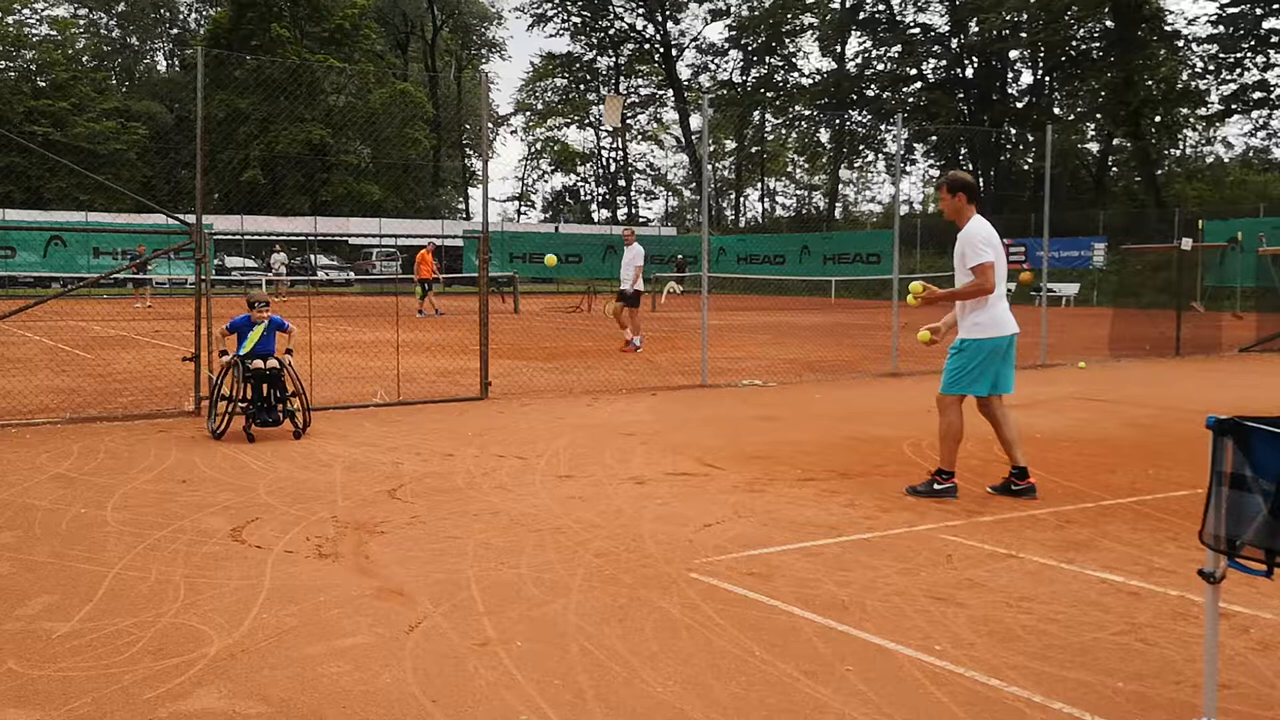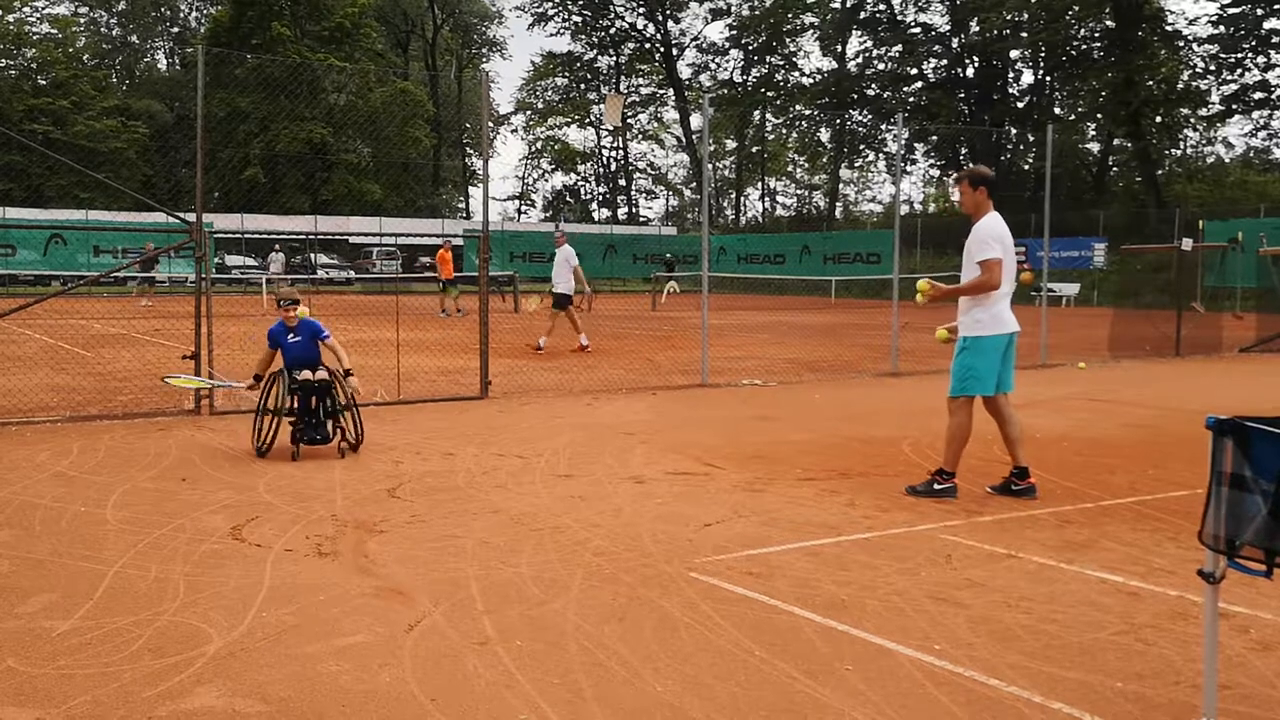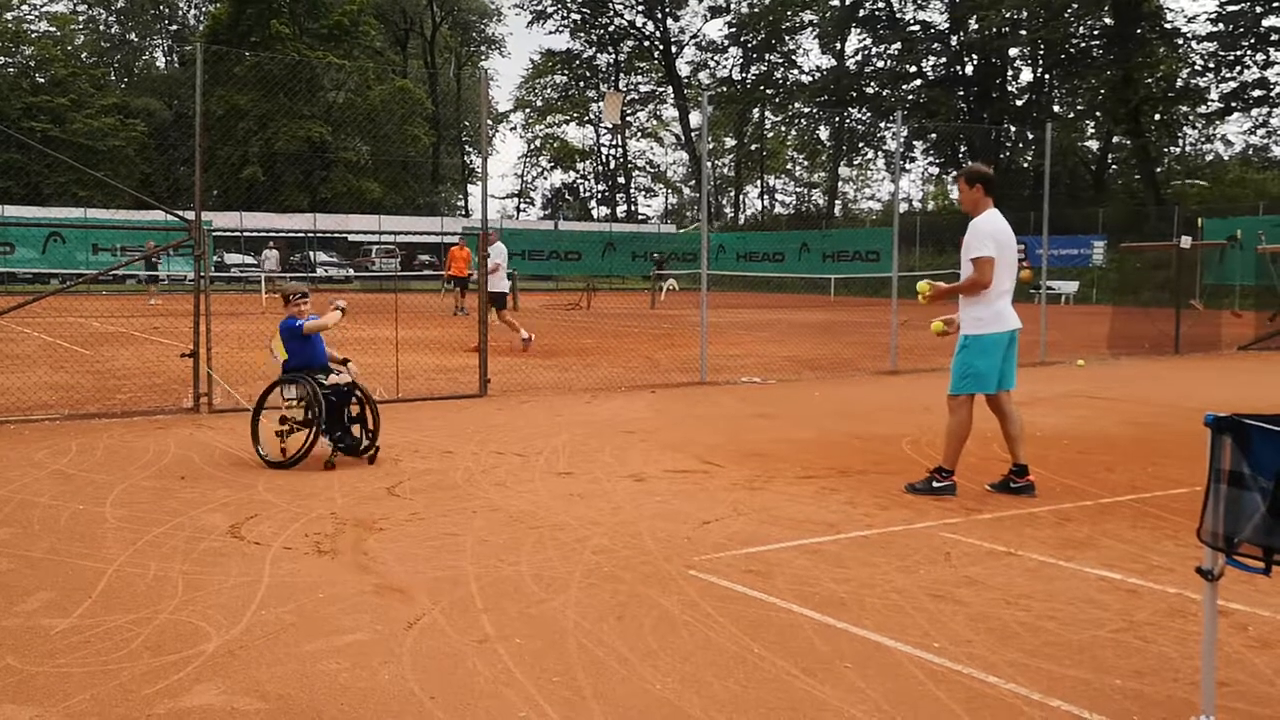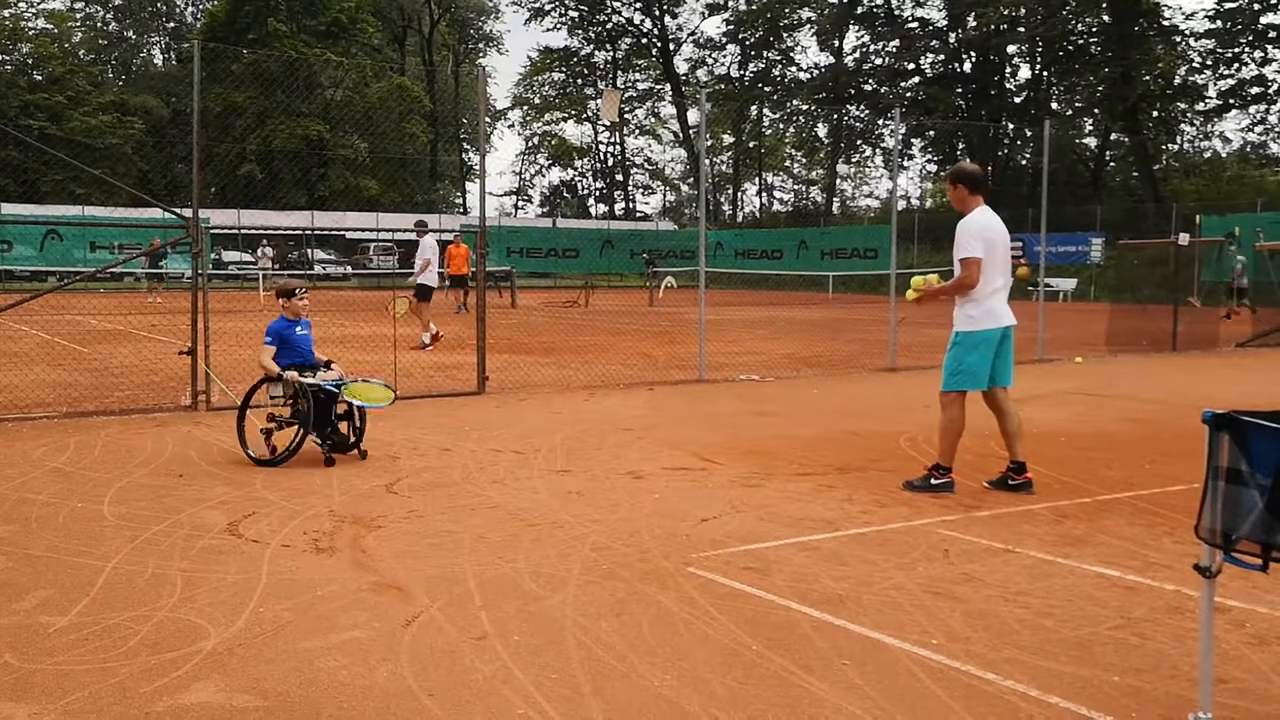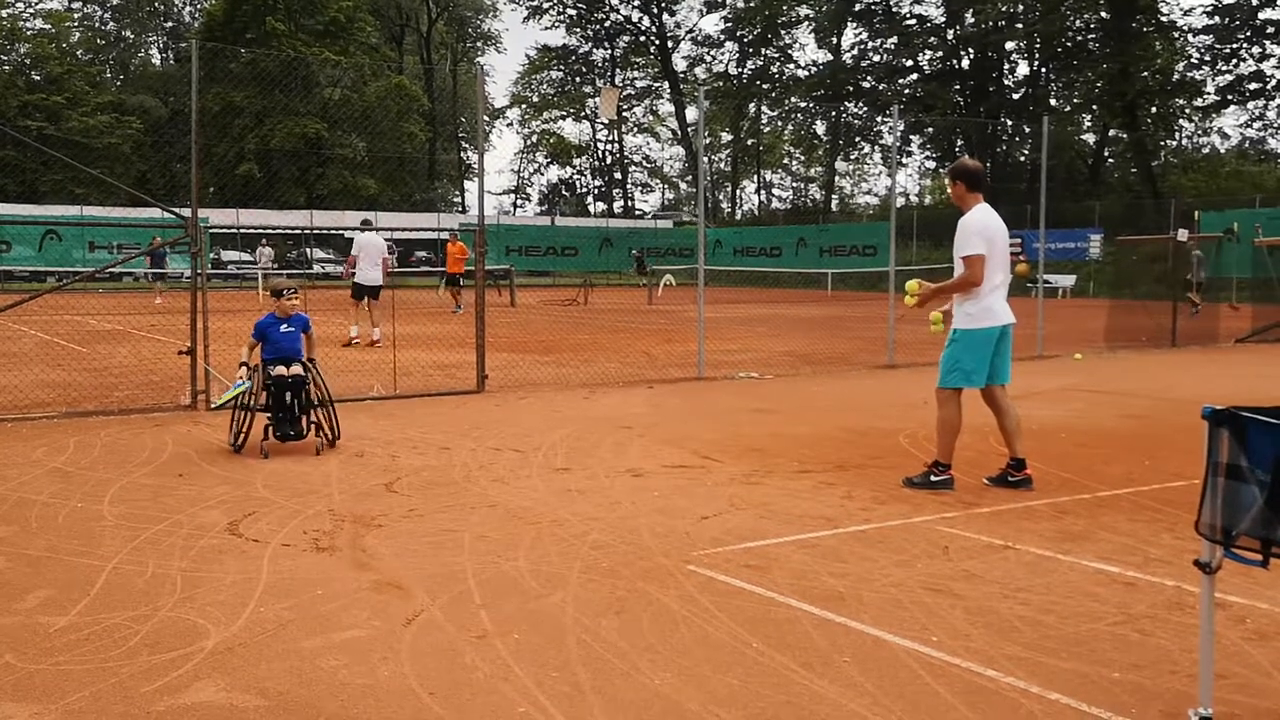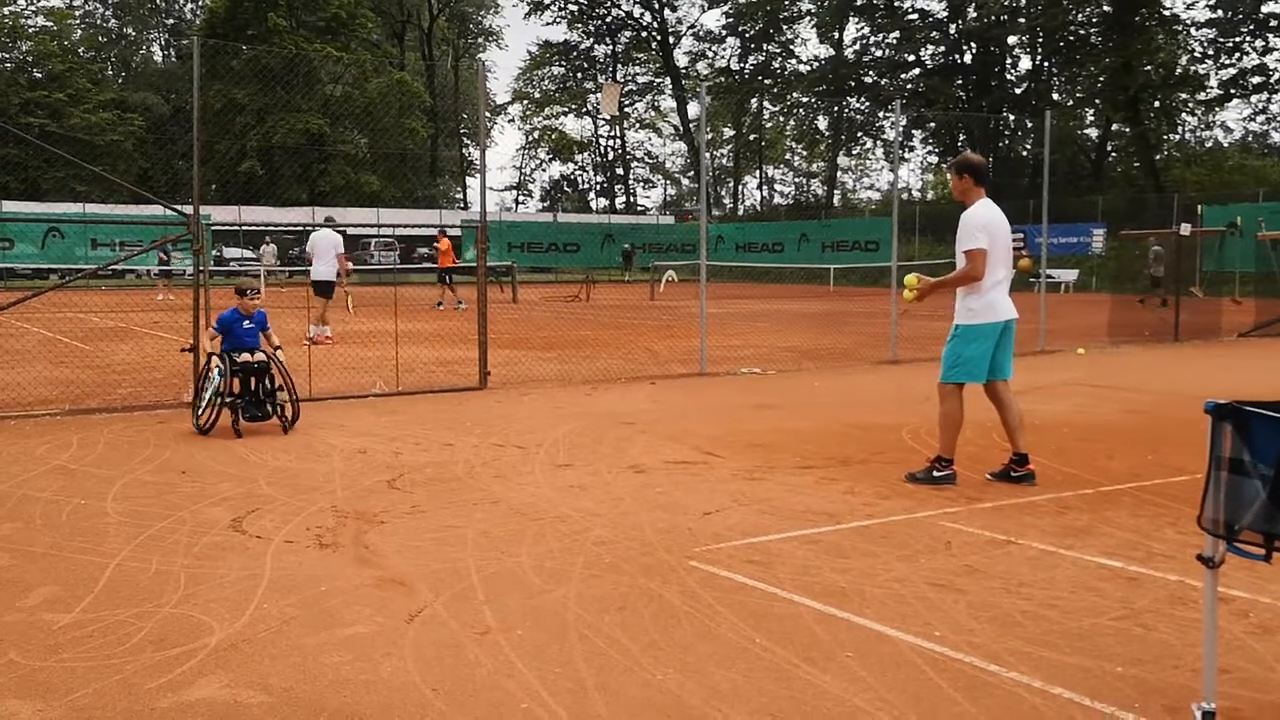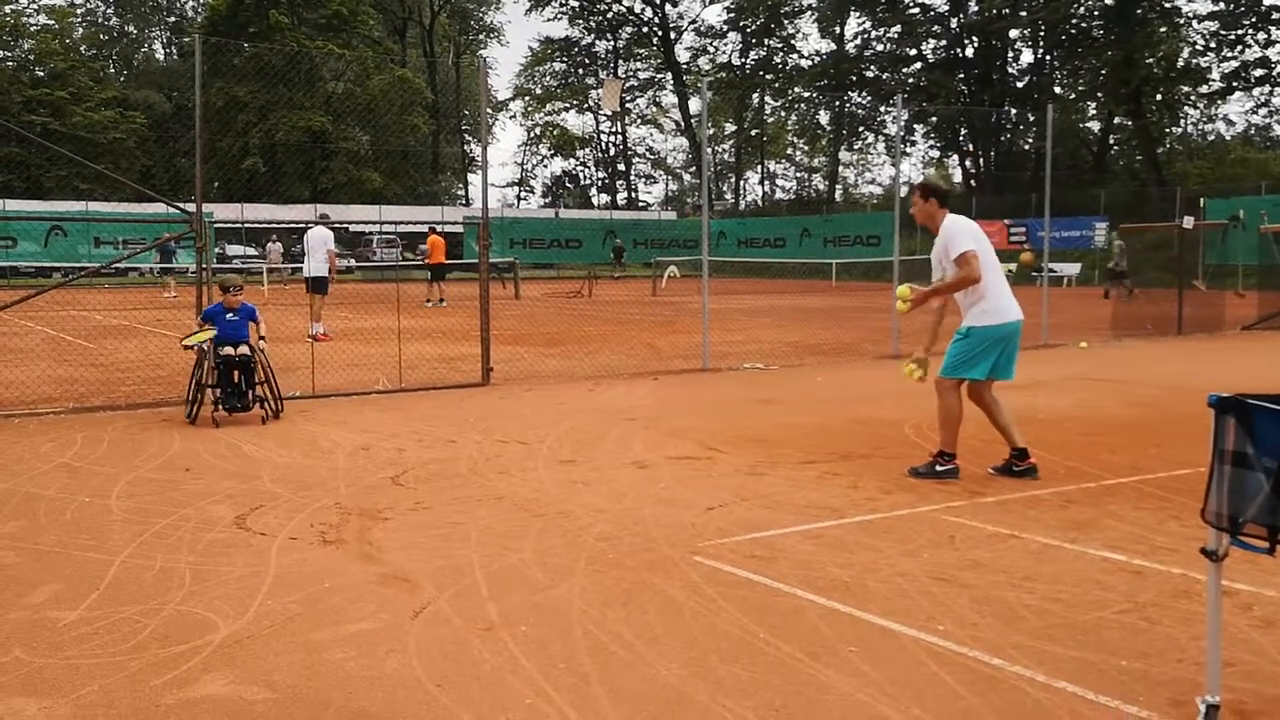
dt=0.7s
person 1, frame 1
left shoulder: (973, 232)
right shoulder: (975, 231)
left elbow: (986, 285)
left wrist: (941, 295)
right wrist: (945, 324)
left hip: (981, 334)
right hip: (999, 331)
left knee: (948, 400)
right knee: (991, 403)
left ankle: (945, 479)
right ankle: (1020, 478)
person 1, frame 2
left shoulder: (985, 227)
right shoulder: (993, 226)
left elbow: (991, 280)
left wrist: (947, 291)
right wrist: (962, 321)
left hip: (983, 332)
right hip: (997, 328)
left knee: (959, 402)
right knee: (997, 401)
left ankle: (945, 479)
right ankle: (1021, 478)
person 1, frame 3
left shoulder: (981, 224)
right shoulder: (999, 223)
left elbow: (983, 280)
left wrist: (946, 290)
right wrist: (961, 317)
left hip: (984, 329)
right hip: (1001, 325)
left knee: (959, 399)
right knee: (1000, 398)
left ankle: (944, 477)
right ankle: (1020, 475)
person 1, frame 4
left shoulder: (970, 224)
right shoulder: (995, 221)
left elbow: (970, 279)
left wrist: (936, 290)
right wrist: (944, 288)
left hip: (977, 324)
right hip: (1000, 320)
left knee: (952, 396)
right knee: (997, 395)
left ankle: (942, 473)
right ankle: (1018, 472)
person 1, frame 5
left shoulder: (971, 221)
right shoulder: (993, 219)
left elbow: (974, 277)
left wrist: (935, 290)
right wrist: (954, 303)
left hip: (975, 323)
right hip: (998, 319)
left knee: (948, 392)
right knee: (995, 392)
left ankle: (941, 471)
right ankle: (1018, 469)
person 1, frame 6
left shoulder: (973, 216)
right shoulder: (996, 214)
left elbow: (974, 271)
left wrist: (934, 284)
left hip: (978, 318)
right hip: (1001, 314)
left knee: (949, 388)
right knee: (998, 387)
left ankle: (943, 466)
right ankle: (1020, 463)
person 1, frame 7
left shoulder: (954, 227)
right shoulder: (940, 244)
left elbow: (972, 275)
right elbow: (939, 304)
left wrist: (926, 292)
right wrist: (925, 348)
left hip: (988, 321)
right hip: (1005, 320)
left knee: (946, 382)
right knee: (979, 390)
left ankle: (946, 460)
right ankle: (1021, 458)
